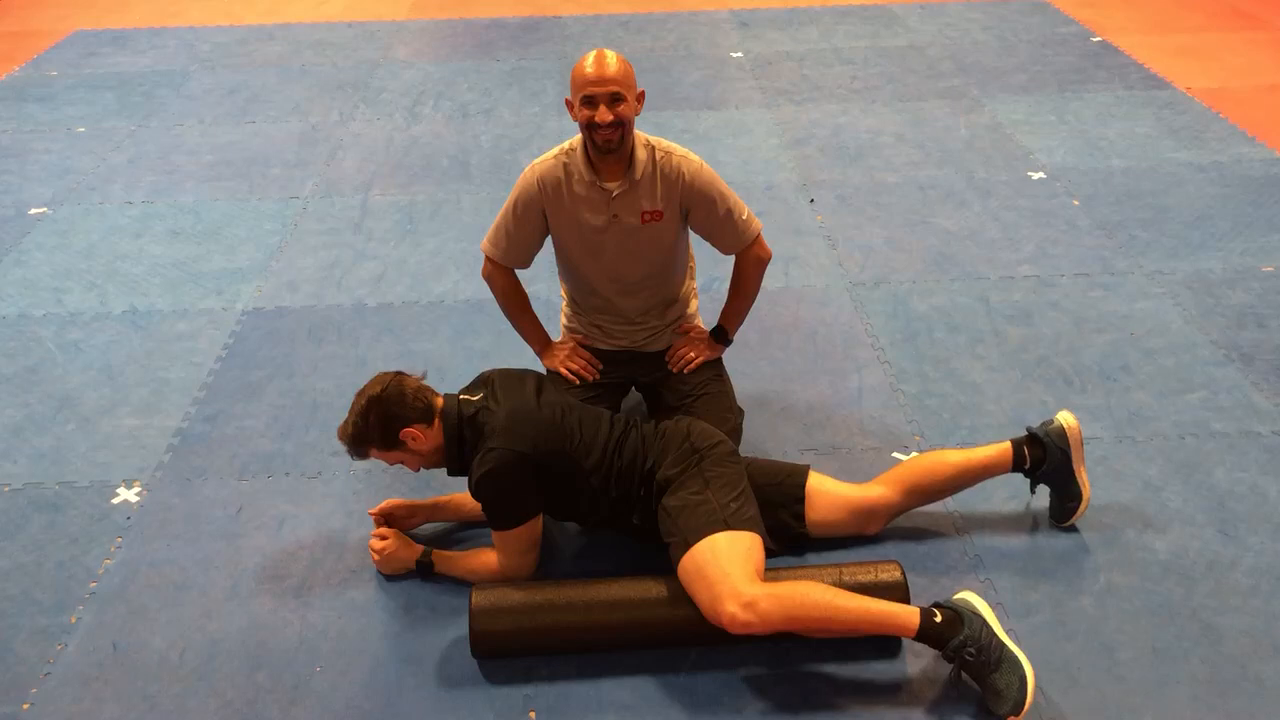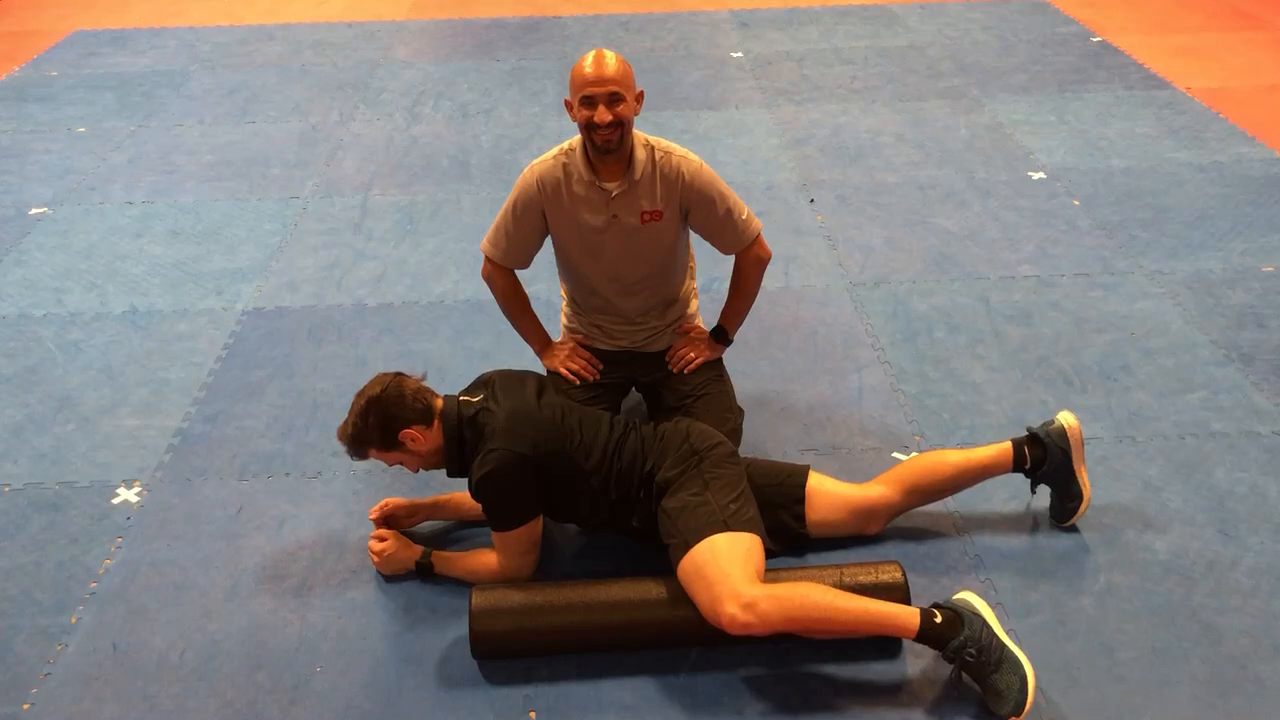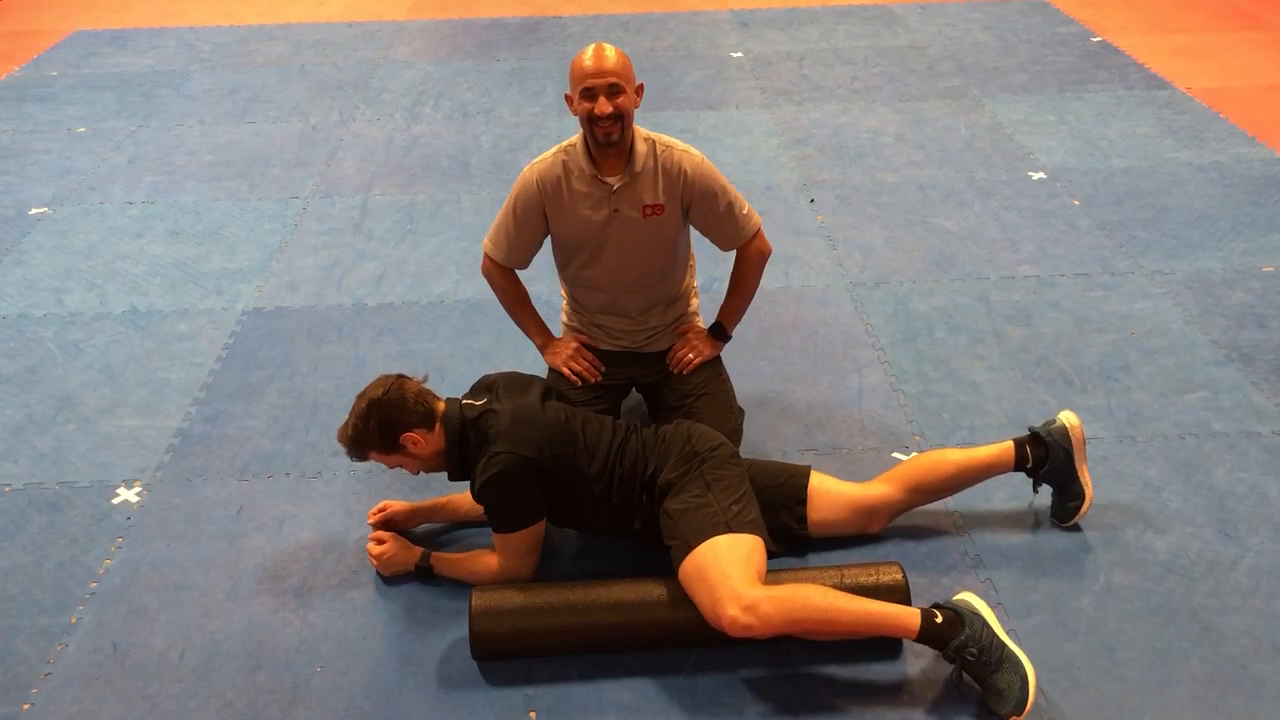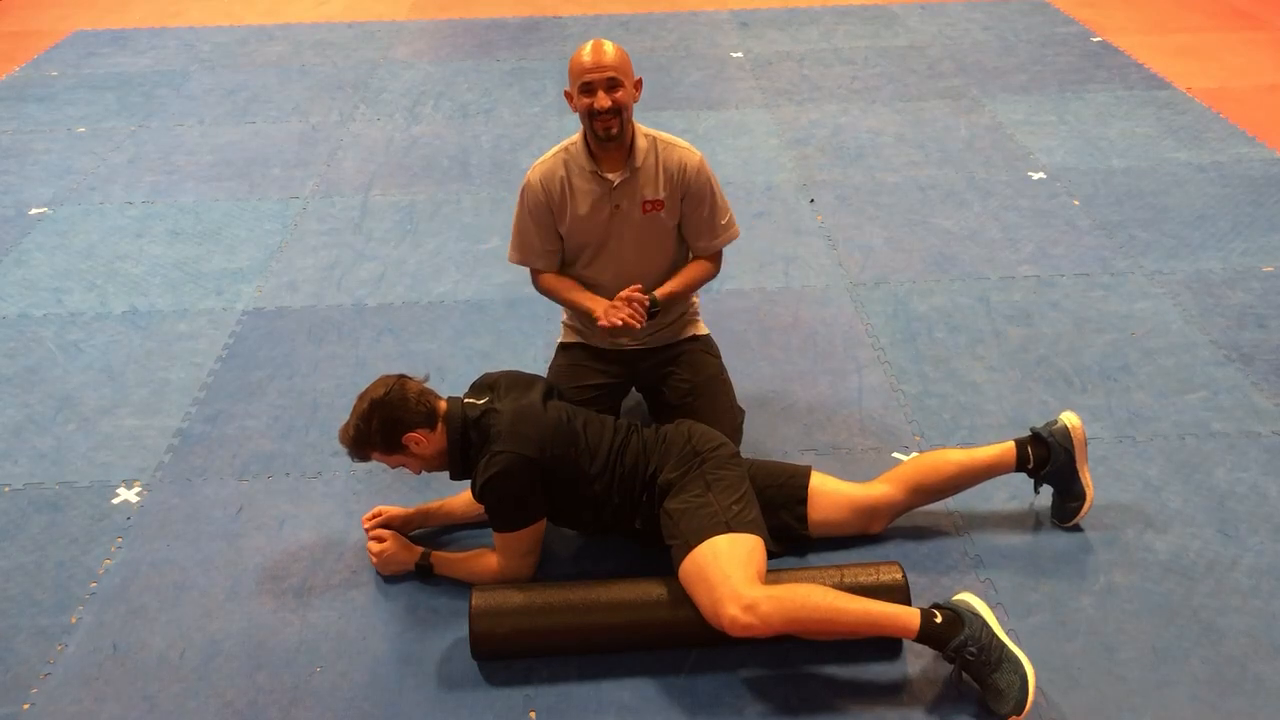
dt=0.4s
person 1, frame 1
left shoulder: (495, 453)
right shoulder: (482, 391)
left elbow: (515, 563)
left wrist: (417, 559)
right wrist: (421, 511)
left hip: (682, 475)
right hip: (689, 454)
left knee: (739, 607)
right knee: (872, 505)
left ankle: (941, 624)
right ankle: (1035, 448)
person 1, frame 2
left shoulder: (496, 454)
right shoulder: (481, 394)
left elbow: (515, 563)
left wrist: (418, 559)
right wrist: (419, 510)
left hip: (682, 474)
right hip: (690, 455)
left knee: (740, 608)
right knee: (874, 505)
left ankle: (942, 625)
right ankle: (1035, 450)
person 1, frame 3
left shoulder: (500, 456)
right shoulder: (484, 395)
left elbow: (515, 565)
left wrist: (416, 560)
right wrist: (418, 512)
left hip: (685, 479)
right hip: (691, 458)
left knee: (741, 610)
right knee: (876, 503)
left ankle: (944, 625)
right ankle: (1039, 447)
person 1, frame 4
left shoulder: (503, 457)
right shoulder: (485, 394)
left elbow: (514, 564)
left wrist: (416, 561)
right wrist: (414, 516)
left hip: (685, 477)
right hip: (691, 457)
left knee: (741, 611)
right knee: (877, 504)
left ankle: (942, 625)
right ankle: (1039, 449)
person 2, frame 1
left shoulder: (681, 171)
right shoulder: (544, 179)
left elbow: (755, 252)
right elbow: (496, 267)
left wrist: (721, 336)
right wrist: (543, 347)
left hip: (674, 340)
right hip: (587, 344)
left ankle: (656, 396)
right ankle: (620, 394)
person 2, frame 2
left shoulder: (681, 171)
right shoulder: (543, 179)
left elbow: (755, 253)
right elbow: (496, 269)
left wrist: (721, 337)
right wrist: (543, 347)
left hip: (674, 340)
right hip: (587, 344)
left ankle: (654, 397)
right ankle: (624, 395)
person 2, frame 3
left shoulder: (683, 166)
right shoulder: (544, 178)
left elbow: (755, 247)
right elbow: (496, 266)
left wrist: (719, 333)
right wrist: (546, 343)
left hip: (674, 340)
right hip: (589, 344)
left ankle: (655, 395)
right ankle: (621, 395)
person 2, frame 4
left shoulder: (683, 163)
right shoulder: (545, 178)
left elbow: (709, 259)
right elbow: (543, 273)
left wrist: (651, 301)
right wrist: (599, 306)
left hip: (674, 334)
right hip: (589, 339)
left ankle: (654, 393)
right ankle: (623, 393)
